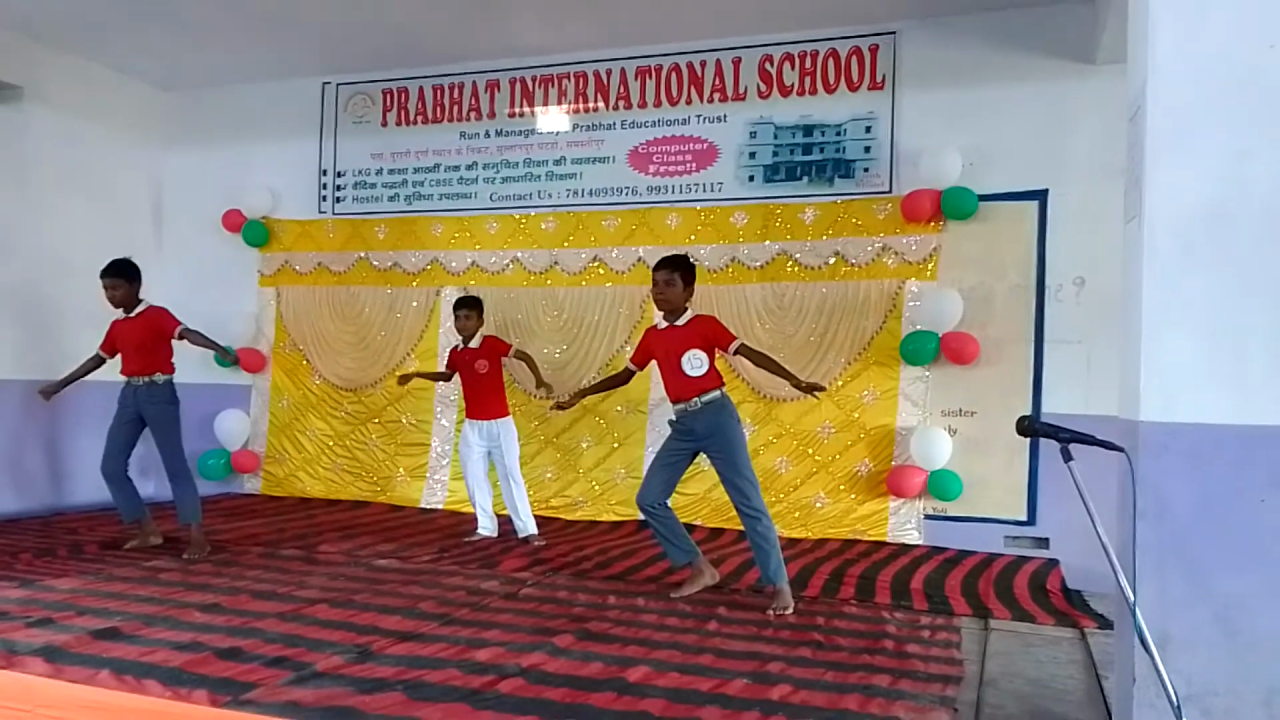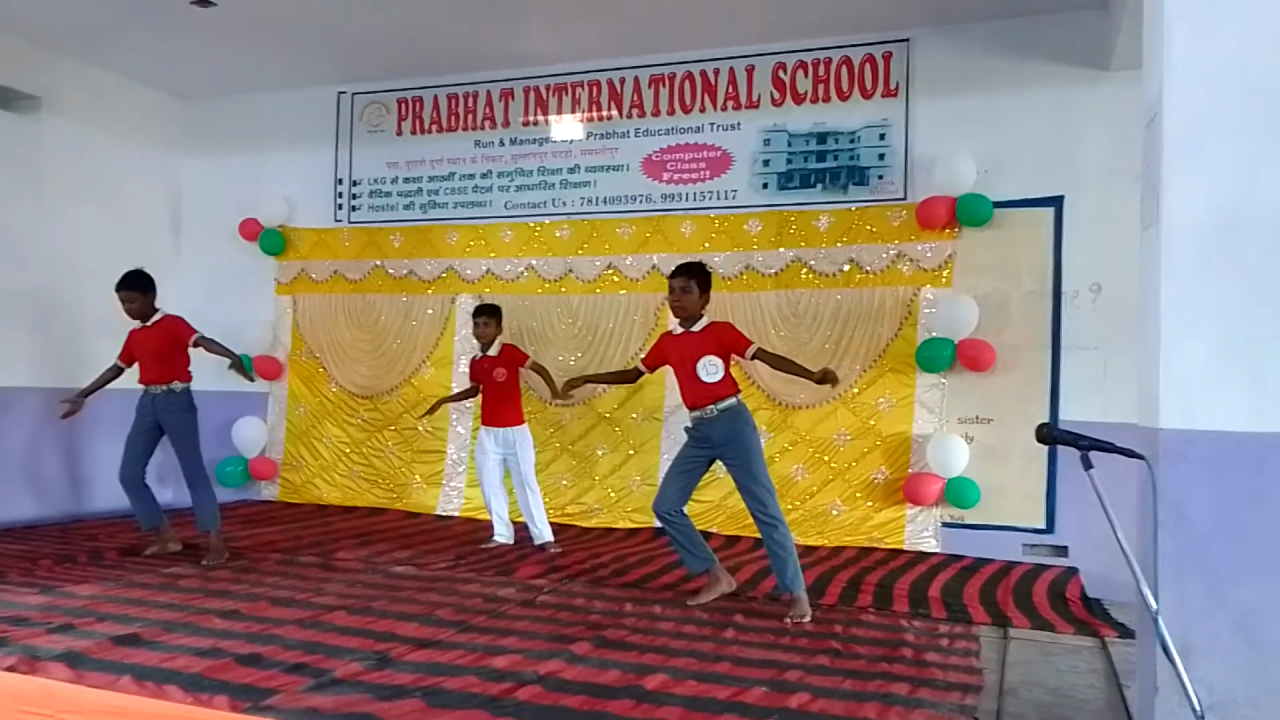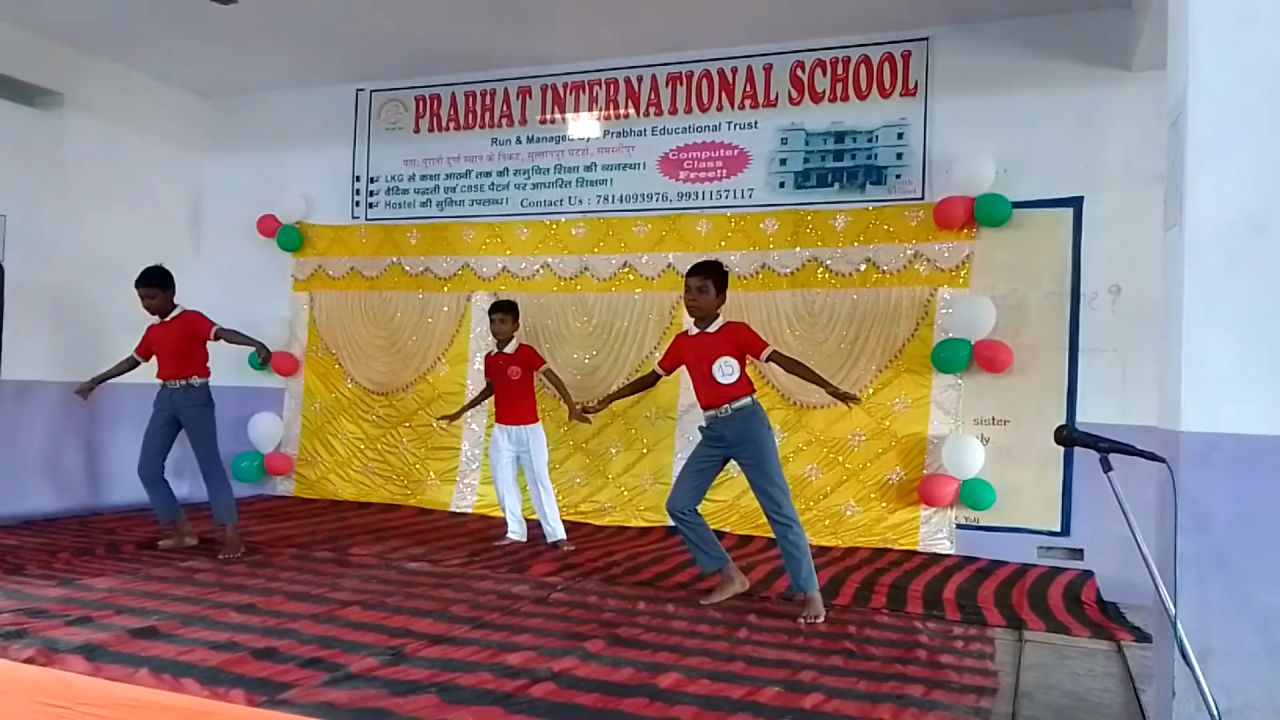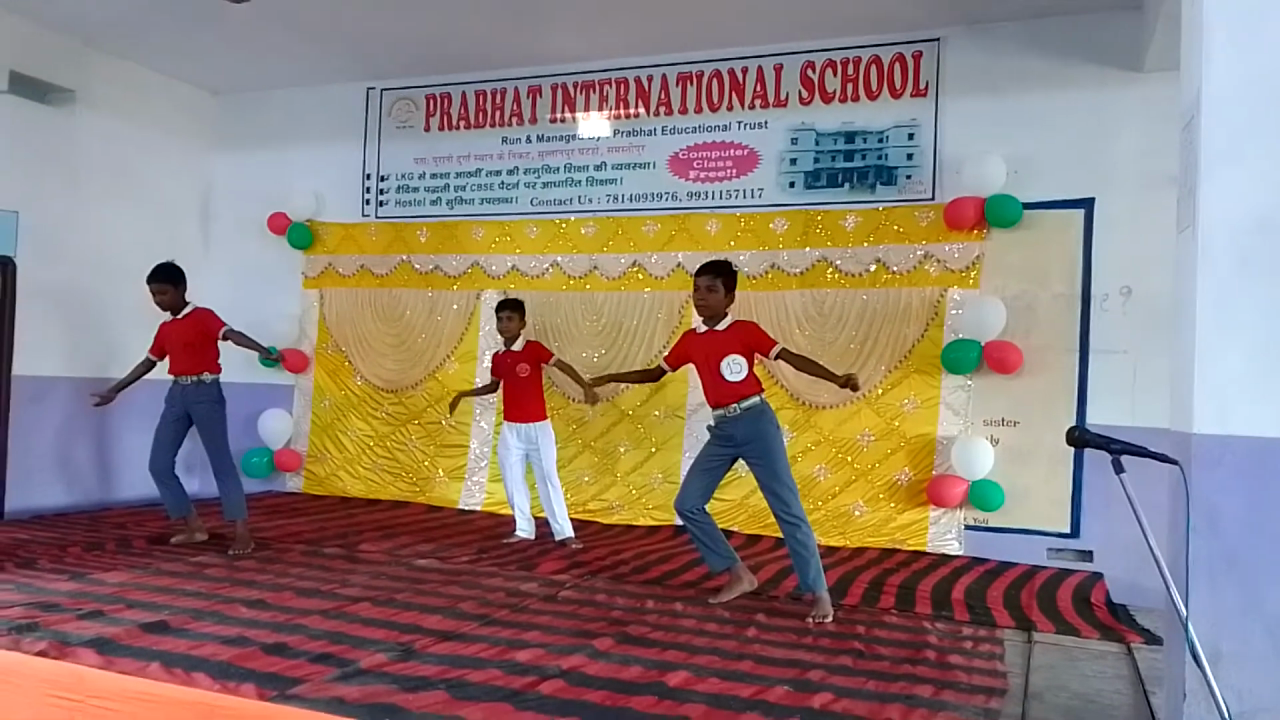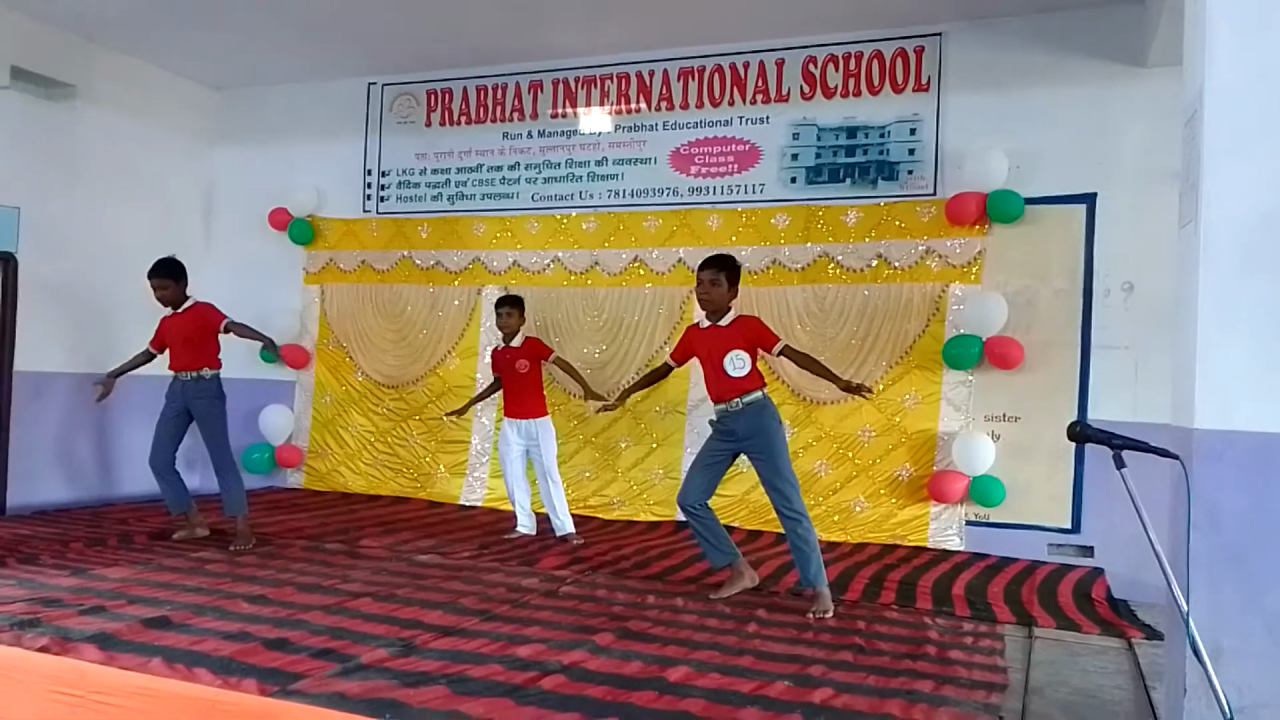
dt=0.4s
person 1, frame 1
left shoulder: (706, 325)
right shoulder: (652, 336)
left elbow: (750, 354)
right elbow: (625, 376)
left wrist: (794, 380)
right wrist: (582, 394)
left hip: (717, 417)
right hip: (683, 425)
left knee: (748, 502)
right knee: (649, 498)
left ankle: (780, 586)
right ankle: (700, 569)
person 1, frame 2
left shoulder: (722, 331)
right shoulder: (667, 341)
left elbow: (767, 357)
right elbow: (633, 374)
left wrist: (813, 375)
right wrist: (588, 379)
left hip: (733, 423)
right hip: (699, 432)
left knee: (765, 510)
right knee: (665, 505)
left ankle: (797, 594)
right ankle: (717, 577)
person 1, frame 3
left shoulder: (737, 332)
right shoulder: (682, 342)
left elbow: (783, 360)
right elbow: (651, 378)
left wrist: (828, 387)
right wrist: (609, 399)
left hip: (747, 423)
right hip: (713, 431)
left knee: (779, 509)
right knee: (679, 504)
left ankle: (811, 594)
right ankle: (730, 576)
person 1, frame 4
left shoulder: (746, 330)
right shoulder: (690, 339)
left elbow: (791, 358)
right elbow: (656, 373)
left wrist: (836, 378)
right wrist: (612, 379)
left hip: (756, 422)
right hip: (721, 430)
left knee: (787, 509)
right knee: (687, 503)
left ankle: (819, 594)
right ankle: (739, 575)
person 1, frame 5
left shoulder: (749, 326)
right shoulder: (694, 334)
left elbow: (793, 354)
right elbow: (666, 369)
left wrist: (839, 382)
right wrist: (628, 392)
left hip: (758, 417)
right hip: (724, 425)
left knee: (789, 504)
right knee: (690, 498)
left ankle: (821, 589)
right ankle: (741, 571)
person 2, frame 1
left shoulder: (157, 316)
right shoulder: (116, 326)
left elbow: (187, 333)
right elbow: (98, 359)
left wrist: (220, 350)
right wrist: (62, 384)
left hip: (158, 393)
right hip: (129, 395)
left knee: (175, 465)
right knee: (111, 466)
left ankle: (197, 537)
right ankle: (148, 531)
person 2, frame 2
left shoulder: (173, 324)
right shoulder: (134, 336)
left elbow: (202, 341)
right elbow: (116, 368)
left wrist: (233, 357)
right wrist: (83, 395)
left hip: (175, 401)
right hip: (147, 404)
left knee: (194, 472)
right knee: (129, 474)
left ankle: (216, 543)
right ankle: (167, 537)
person 2, frame 3
left shoulder: (192, 319)
right shoulder: (152, 331)
left elbow: (223, 333)
right elbow: (133, 361)
left wrist: (256, 344)
right wrist: (95, 381)
left hip: (194, 396)
right hip: (165, 398)
left knee: (211, 466)
right knee: (148, 468)
left ankle: (232, 537)
right ankle: (183, 531)
person 2, frame 4
left shoulder: (203, 317)
right shoulder: (164, 329)
left elbow: (231, 334)
right elbow: (149, 362)
left wrist: (263, 351)
right wrist: (115, 389)
left hip: (204, 392)
right hip: (176, 394)
left knee: (221, 462)
right knee: (159, 464)
left ankle: (242, 533)
right ankle: (194, 527)
person 2, frame 5
left shoulder: (203, 311)
right shoulder: (166, 323)
left elbow: (232, 326)
right elbow: (148, 353)
left wrist: (263, 338)
right wrist: (114, 375)
left hip: (205, 388)
right hip: (177, 389)
left knee: (221, 458)
right knee: (159, 459)
left ankle: (243, 529)
right ankle: (195, 523)
person 3, frame 1
left shoulder: (491, 343)
right shoulder: (455, 353)
left elbow: (524, 356)
right elbow: (447, 376)
left wrist: (539, 379)
right wrist: (416, 375)
left hip: (500, 424)
right hip: (472, 426)
left knee: (511, 476)
right knee: (474, 478)
left ankle: (528, 530)
right ankle: (486, 527)
person 3, frame 2
left shoulder: (509, 351)
right shoulder: (475, 362)
left elbow: (539, 368)
left wrist: (554, 389)
right wrist: (443, 400)
left hip: (516, 431)
right hip: (488, 433)
left knee: (526, 483)
right knee: (490, 485)
left ankle: (544, 537)
right ankle: (502, 534)
person 3, frame 3
left shoulder: (526, 352)
right shoulder: (490, 358)
left elbow: (552, 377)
left wrist: (572, 407)
right wrist: (462, 410)
left hip: (529, 429)
right hip: (502, 431)
left knee: (540, 481)
right knee: (504, 483)
left ankle: (557, 534)
right ankle: (516, 531)
person 3, frame 4
left shoulder: (534, 348)
right shoulder: (497, 357)
left elbow: (563, 366)
right elbow: (493, 387)
left wrist: (585, 386)
right wrist: (463, 394)
left hip: (538, 427)
right hip: (511, 429)
left knee: (548, 479)
right knee: (513, 481)
left ankle: (564, 532)
right ankle: (524, 529)
person 3, frame 5
left shoulder: (533, 345)
right shoulder: (497, 353)
left elbow: (563, 364)
left wrist: (586, 388)
right wrist: (469, 404)
left hip: (538, 422)
right hip: (511, 425)
left knee: (549, 475)
right knee: (514, 477)
left ankle: (565, 528)
right ankle: (525, 525)
